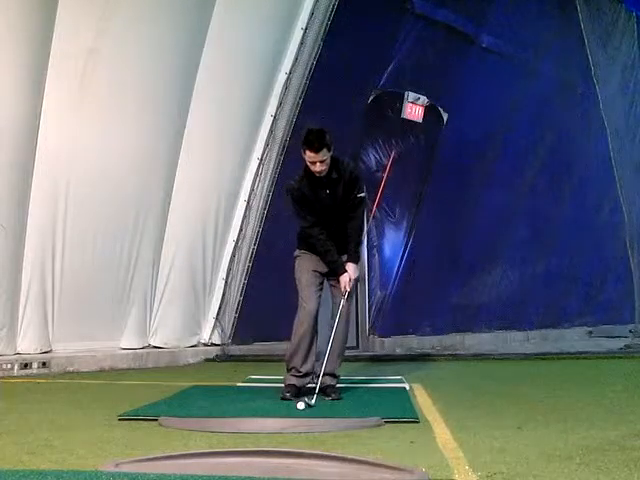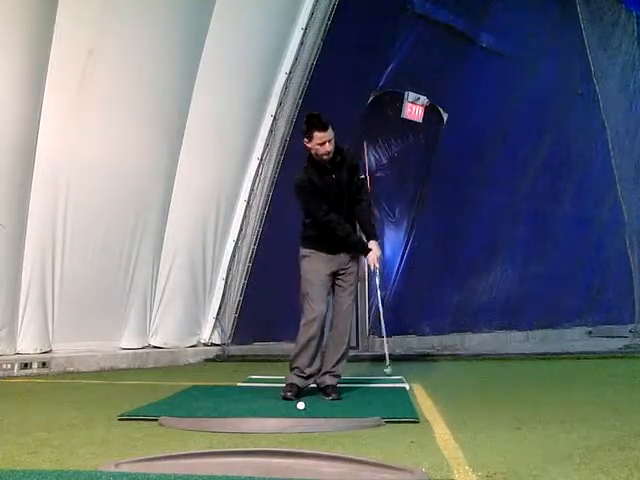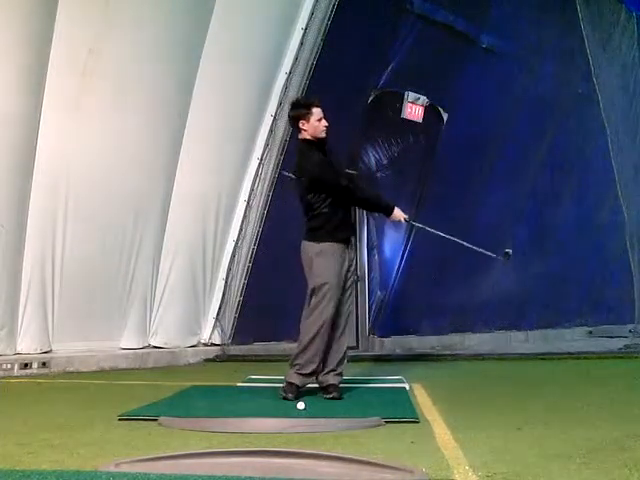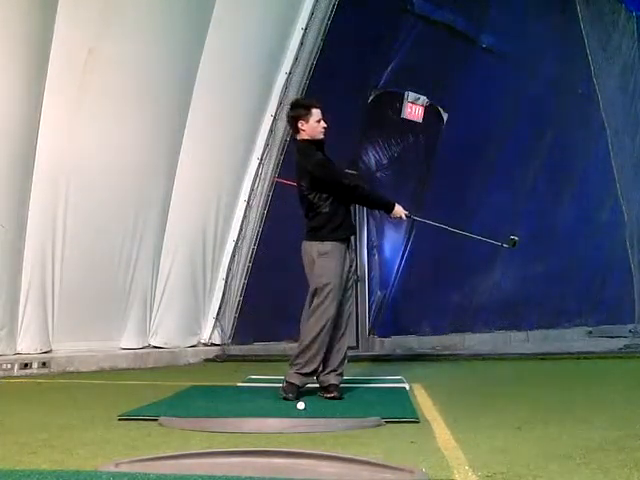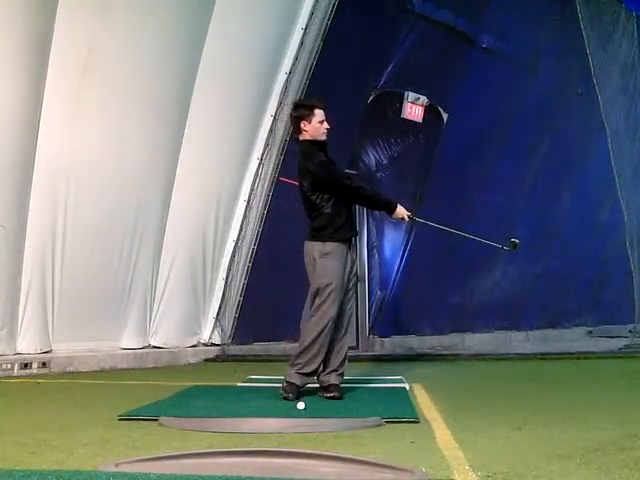
dt=1s
person 1, frame 1
left shoulder: (349, 175)
right shoulder: (298, 187)
left elbow: (355, 220)
right elbow: (314, 231)
left wrist: (351, 261)
right wrist: (338, 270)
left hip: (344, 254)
right hip: (311, 254)
left knee: (342, 313)
right knee: (308, 310)
left ankle: (327, 378)
right ankle: (296, 377)
person 1, frame 2
left shoulder: (349, 162)
right shoulder: (305, 180)
left elbow: (361, 203)
right elbow: (329, 220)
left wrist: (372, 240)
right wrist: (364, 249)
left hip: (348, 253)
right hip: (317, 253)
left knee: (344, 315)
right knee: (315, 314)
left ankle: (328, 378)
right ankle: (297, 377)
person 1, frame 3
left shoulder: (319, 153)
right shoulder: (310, 161)
left elbow: (346, 186)
right elbow: (347, 190)
left wrist: (383, 206)
right wrist: (388, 209)
left hip: (342, 243)
right hip: (323, 246)
left knee: (341, 313)
right knee: (321, 312)
left ankle: (329, 377)
right ankle: (297, 377)
person 1, frame 4
left shoulder: (315, 157)
right shoulder: (311, 161)
left elbow: (344, 189)
right elbow: (350, 188)
right wrist: (389, 206)
left hip: (339, 243)
right hip: (324, 245)
left knee: (341, 313)
right knee: (323, 313)
left ankle: (329, 377)
right ankle: (296, 377)
person 1, frame 5
left shoulder: (317, 158)
right shoulder: (313, 161)
left elbow: (346, 189)
right elbow: (352, 189)
right wrist: (392, 207)
left hip: (341, 243)
right hip: (325, 245)
left knee: (341, 313)
right knee: (324, 312)
left ankle: (330, 377)
right ankle: (296, 377)
